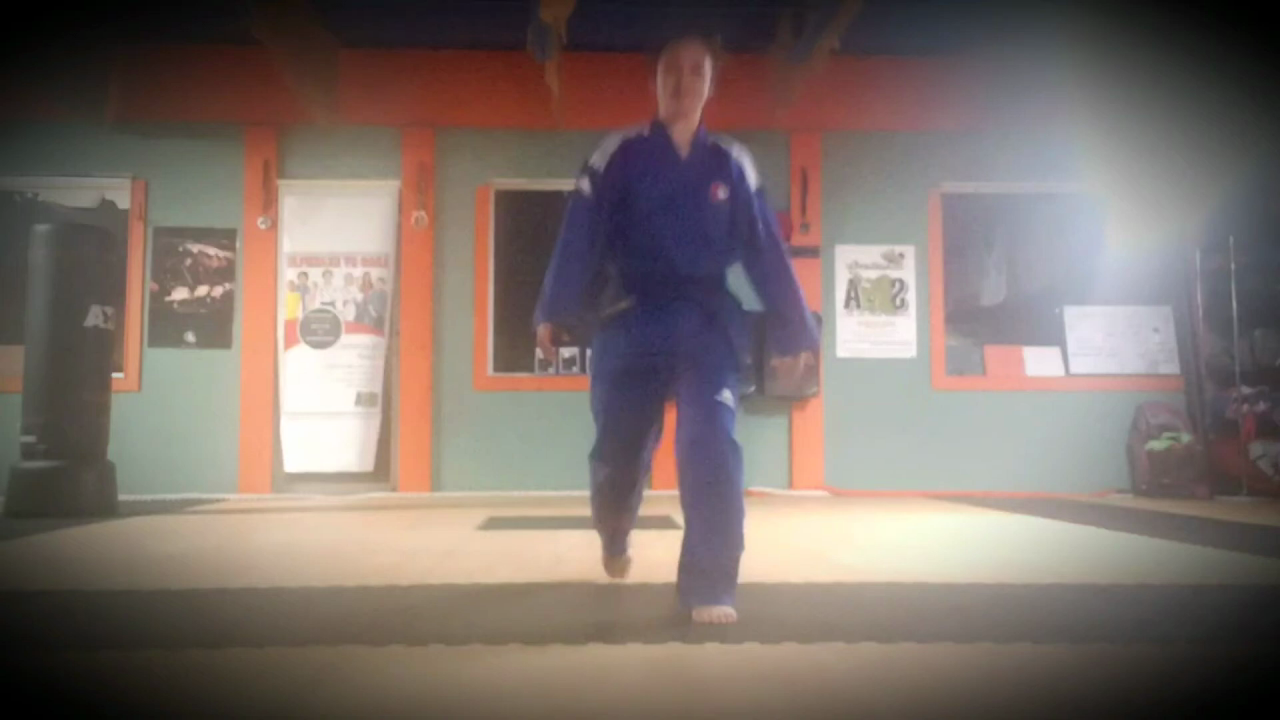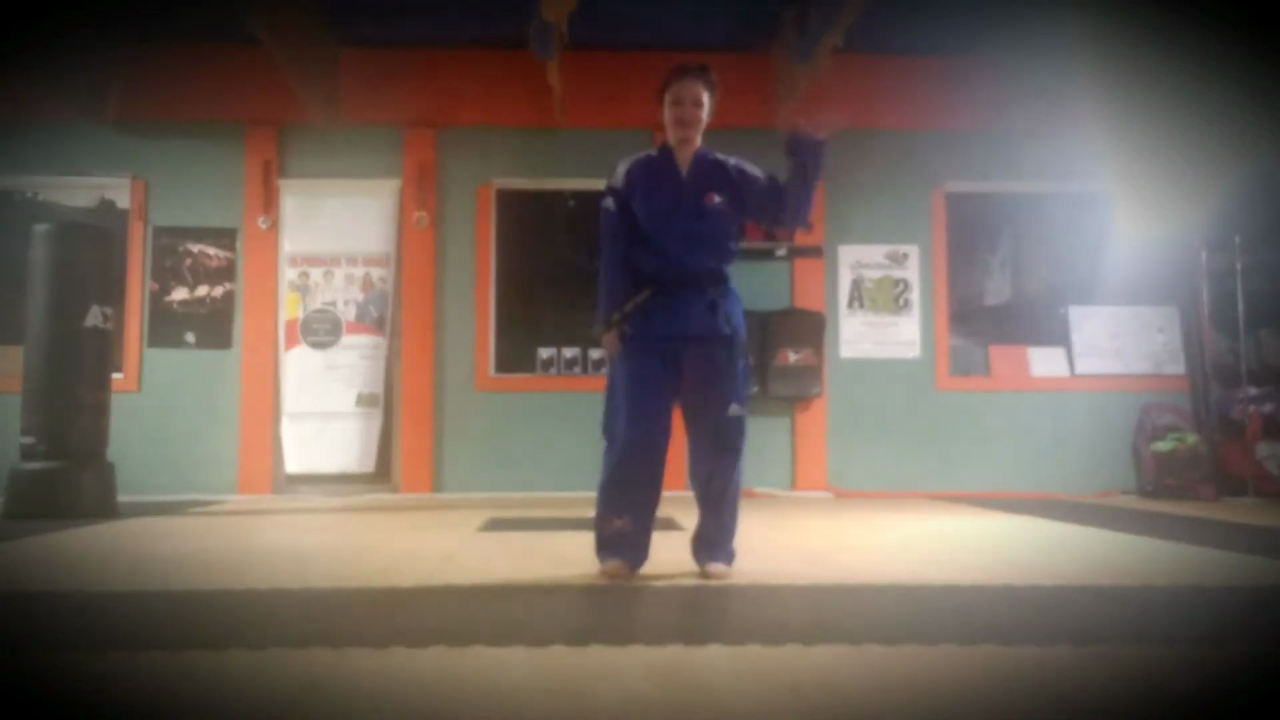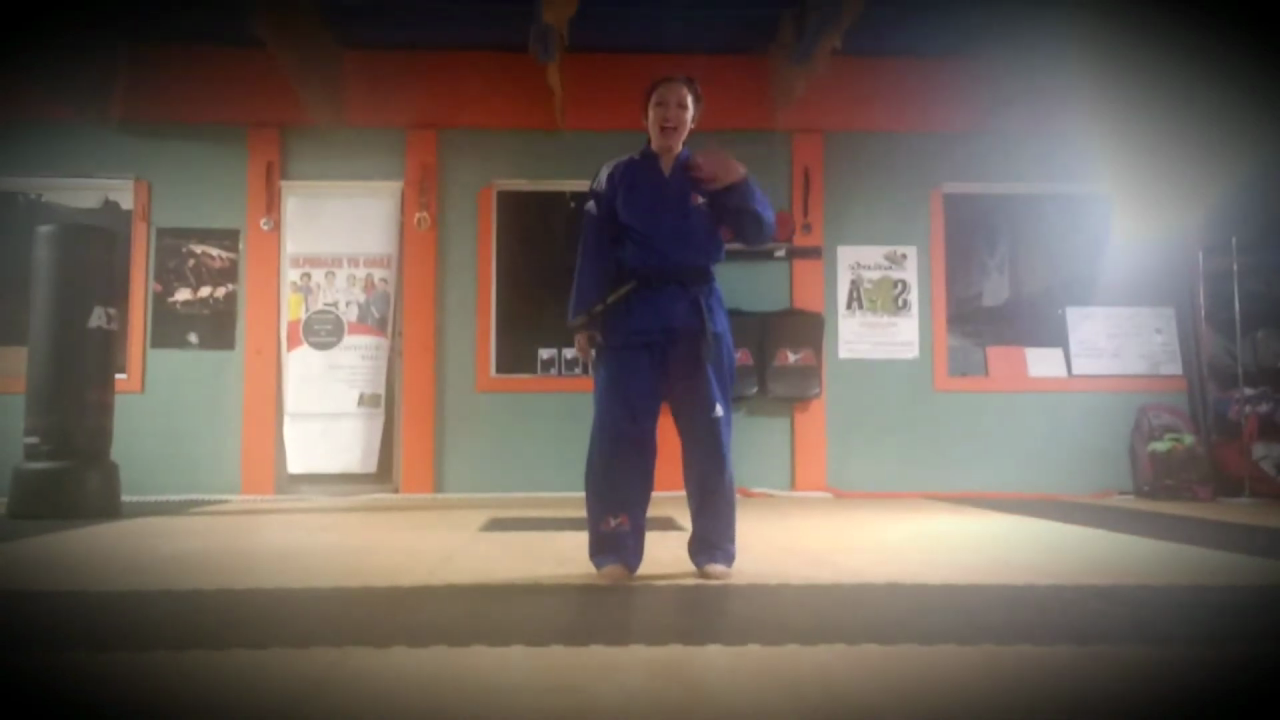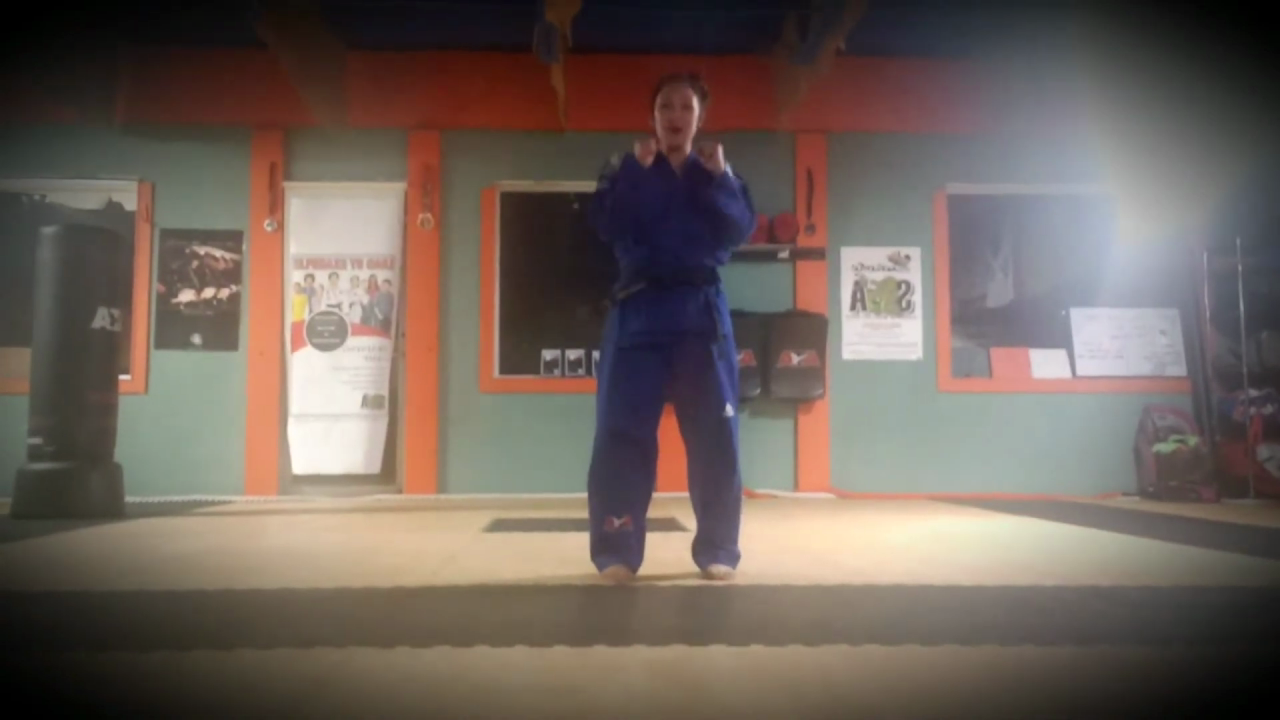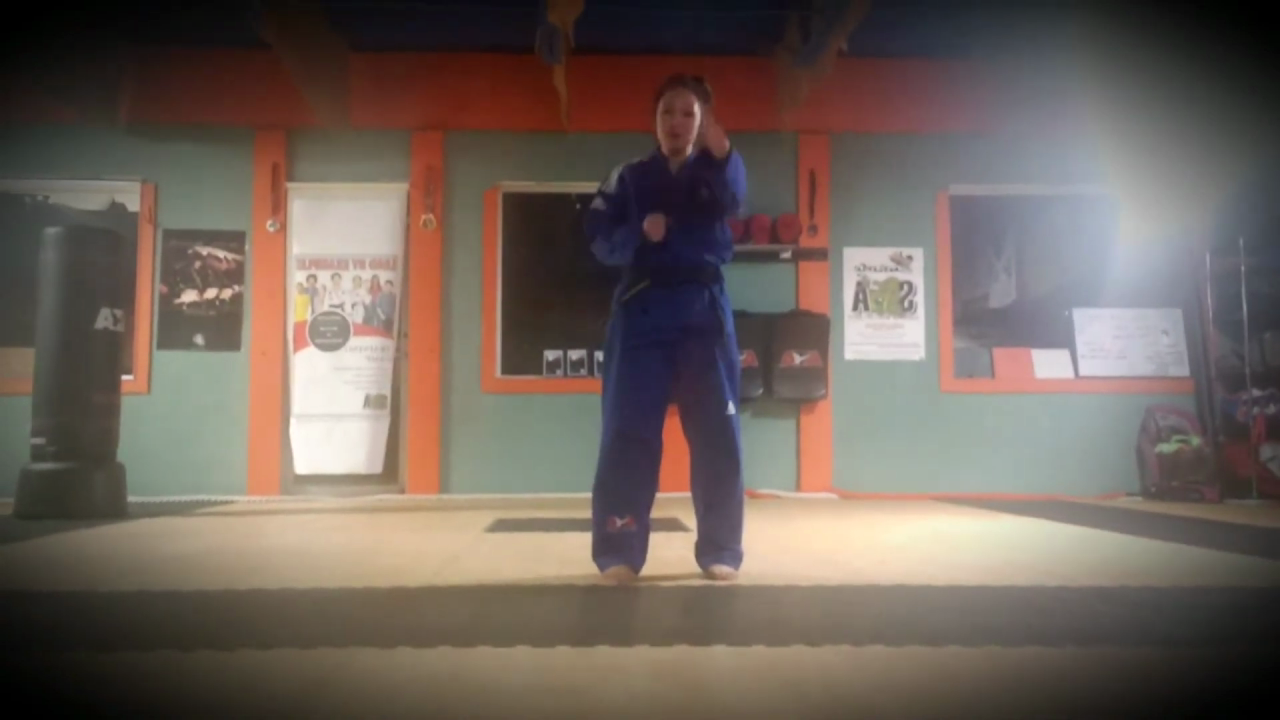
dt=1s
person 1, frame 1
left shoulder: (733, 164)
right shoulder: (620, 155)
left elbow: (764, 250)
right elbow: (581, 237)
left wrist: (792, 328)
right wrist: (555, 310)
left hip: (707, 323)
right hip: (632, 321)
left knee: (712, 452)
right knee: (620, 450)
left ankle: (710, 588)
right ankle: (613, 541)
person 1, frame 2
left shoulder: (731, 176)
right shoulder: (632, 175)
left elbow: (789, 212)
right elbow: (613, 252)
left wrist: (806, 151)
right wrist: (610, 318)
left hip: (712, 318)
right hip: (647, 317)
left knee: (718, 437)
right knee: (634, 435)
left ankle: (714, 548)
right ankle: (620, 548)
person 1, frame 3
left shoulder: (711, 177)
right shoulder: (616, 177)
left elbow: (756, 231)
right elbow: (594, 251)
left wrist: (737, 184)
right wrist: (586, 318)
left hip: (697, 314)
right hip: (631, 314)
left knee: (708, 434)
right knee: (621, 434)
left ankle: (713, 549)
right ankle: (615, 551)
person 1, frame 4
left shoulder: (717, 172)
right shoulder: (627, 168)
left elbow: (739, 231)
right elbow: (606, 225)
left wrist: (718, 177)
right wrist: (639, 170)
left hip: (702, 310)
right hip: (640, 309)
left knee: (715, 433)
right knee: (624, 431)
left ankle: (716, 550)
right ankle: (616, 551)
person 1, frame 5
left shoulder: (715, 168)
right shoulder: (627, 177)
left elbow: (732, 199)
right elbow: (600, 240)
left wrist: (722, 155)
right wrist: (639, 234)
left hip: (704, 309)
right hip: (643, 309)
left knee: (716, 431)
right knee: (628, 432)
left ankle: (719, 550)
right ankle: (619, 552)
